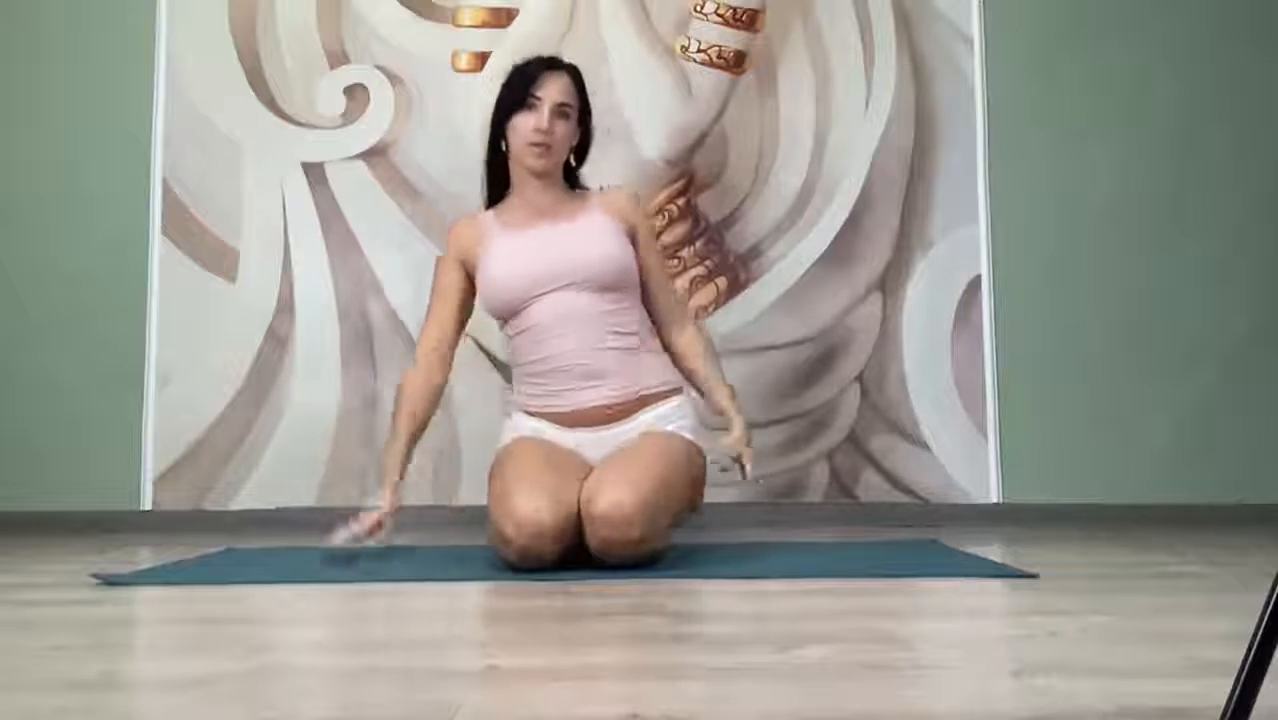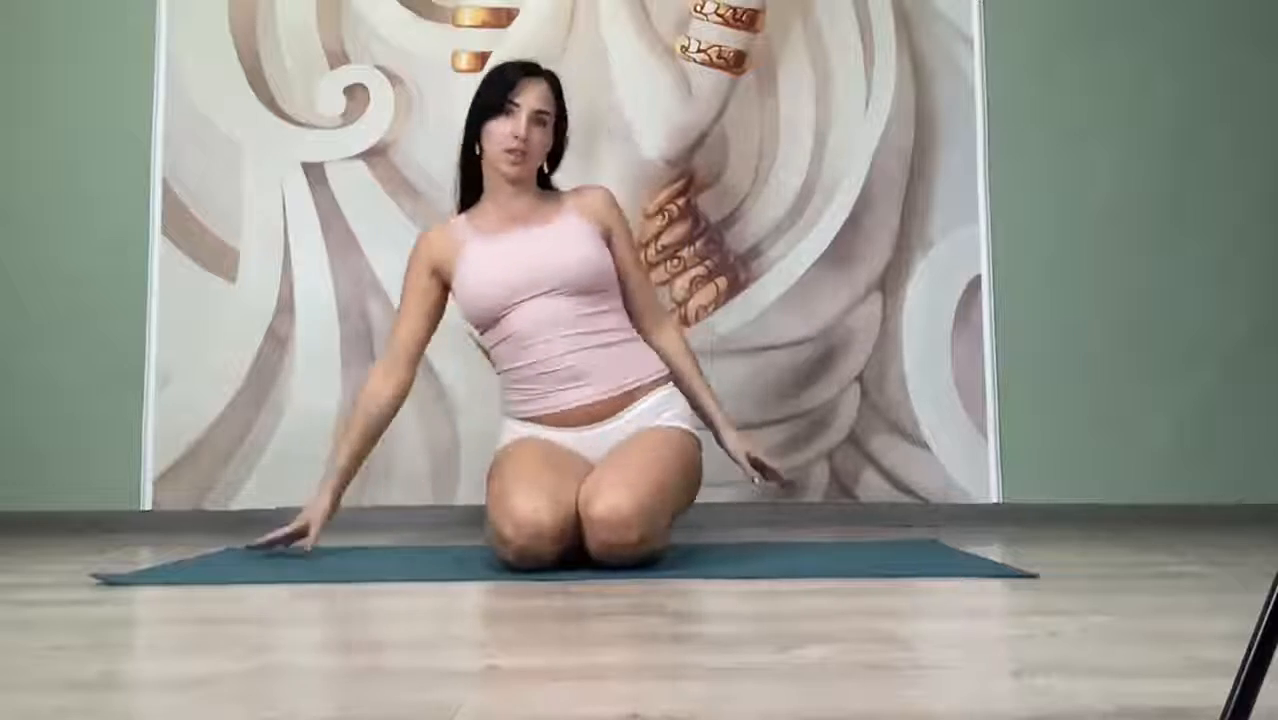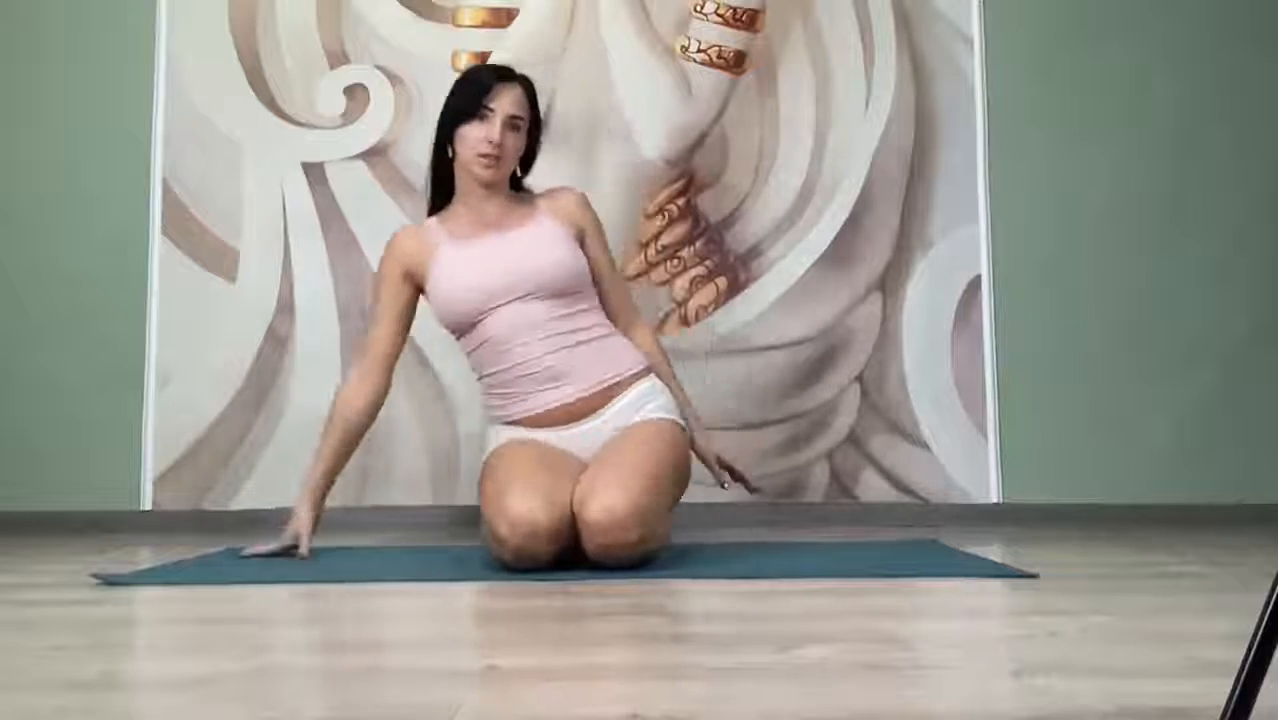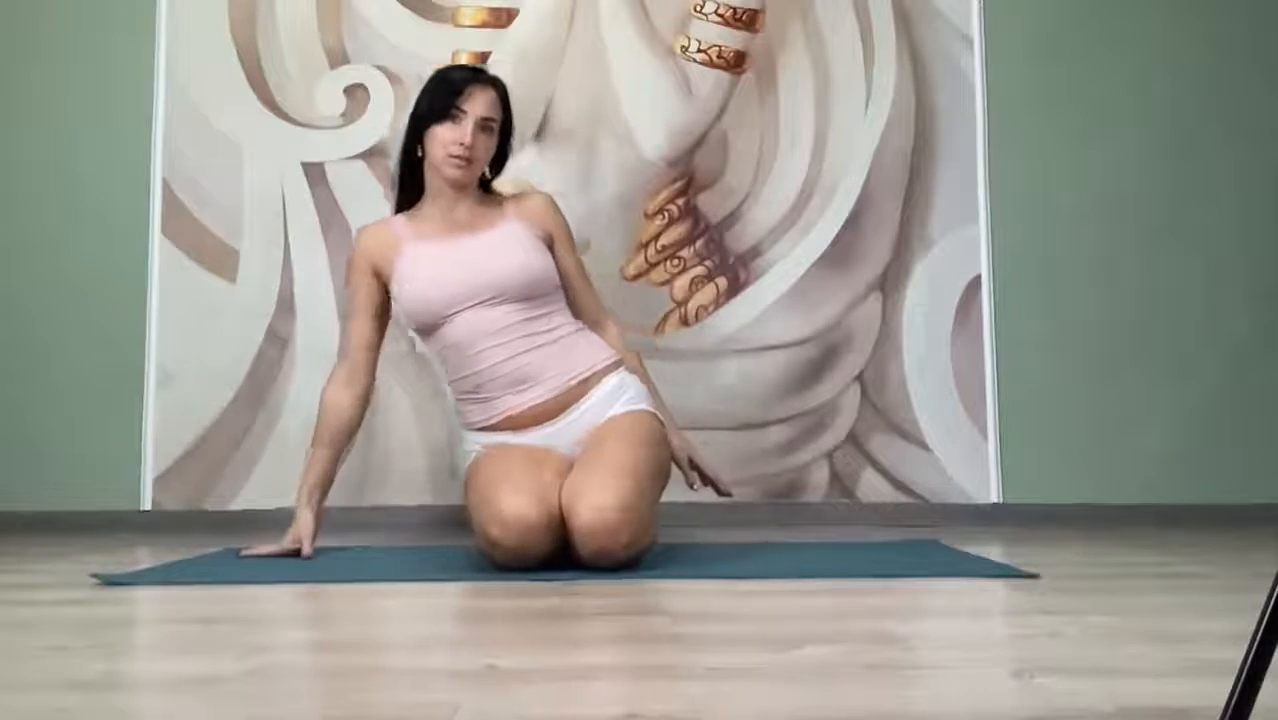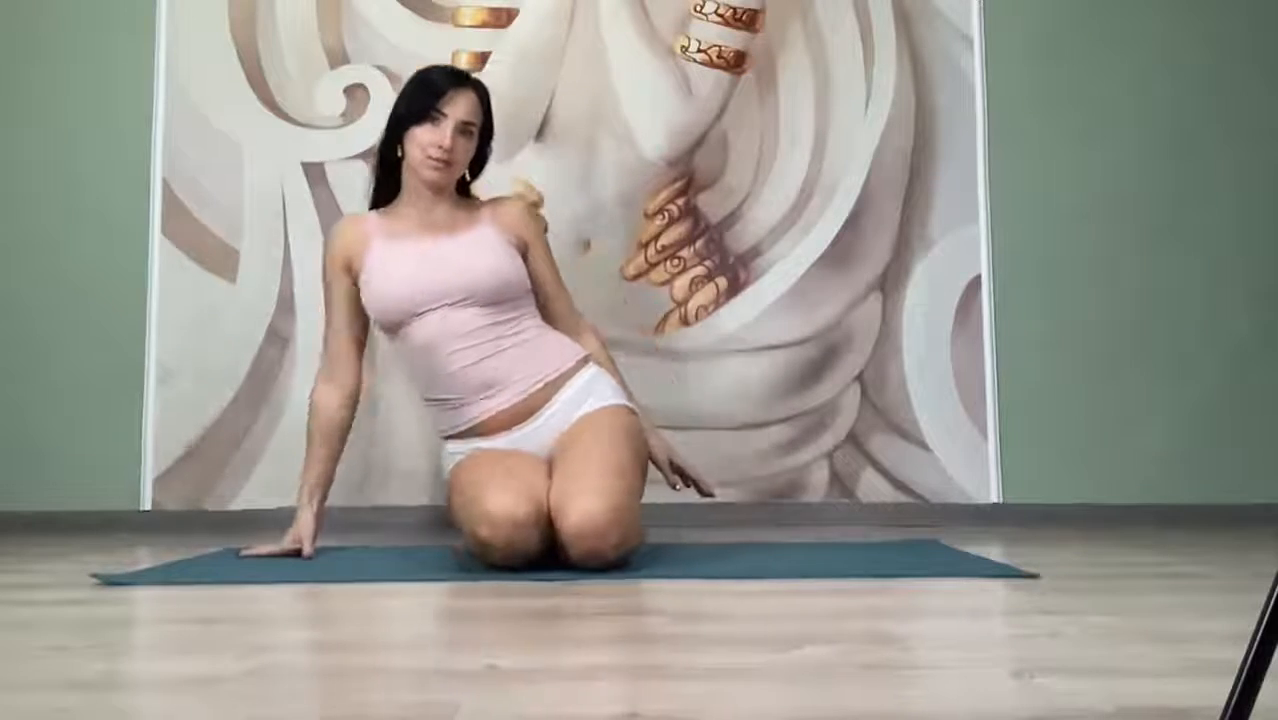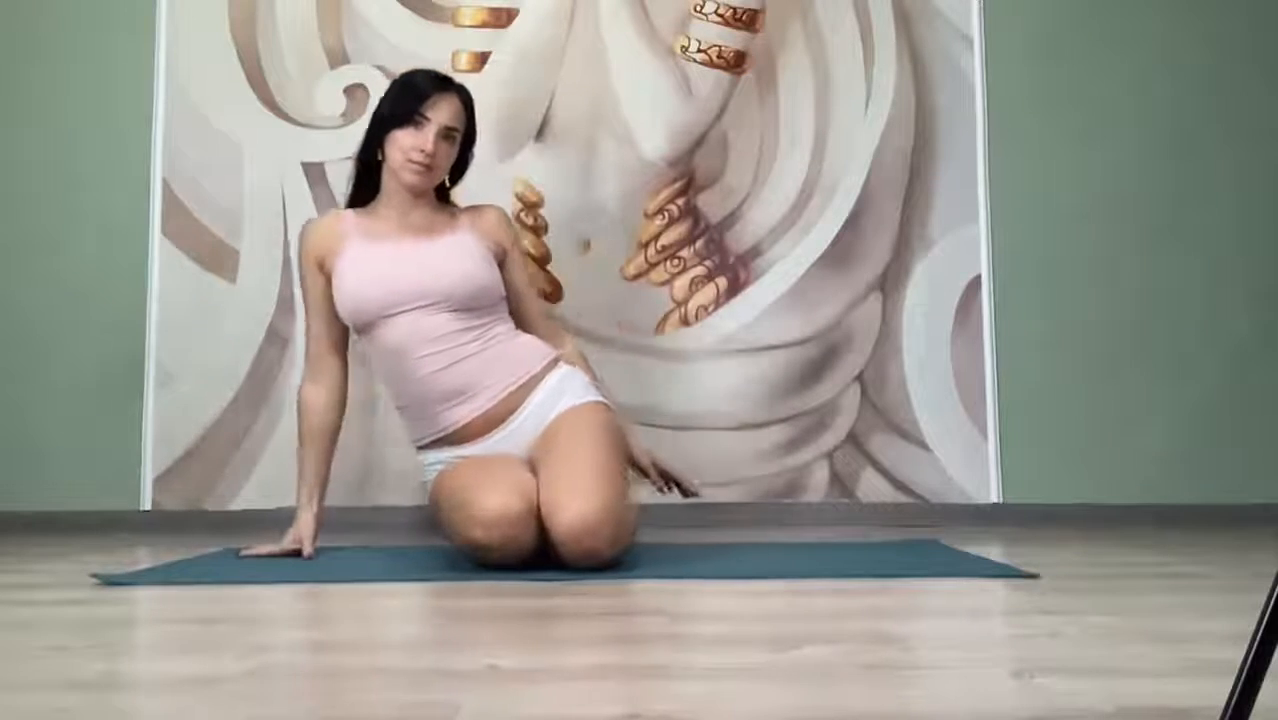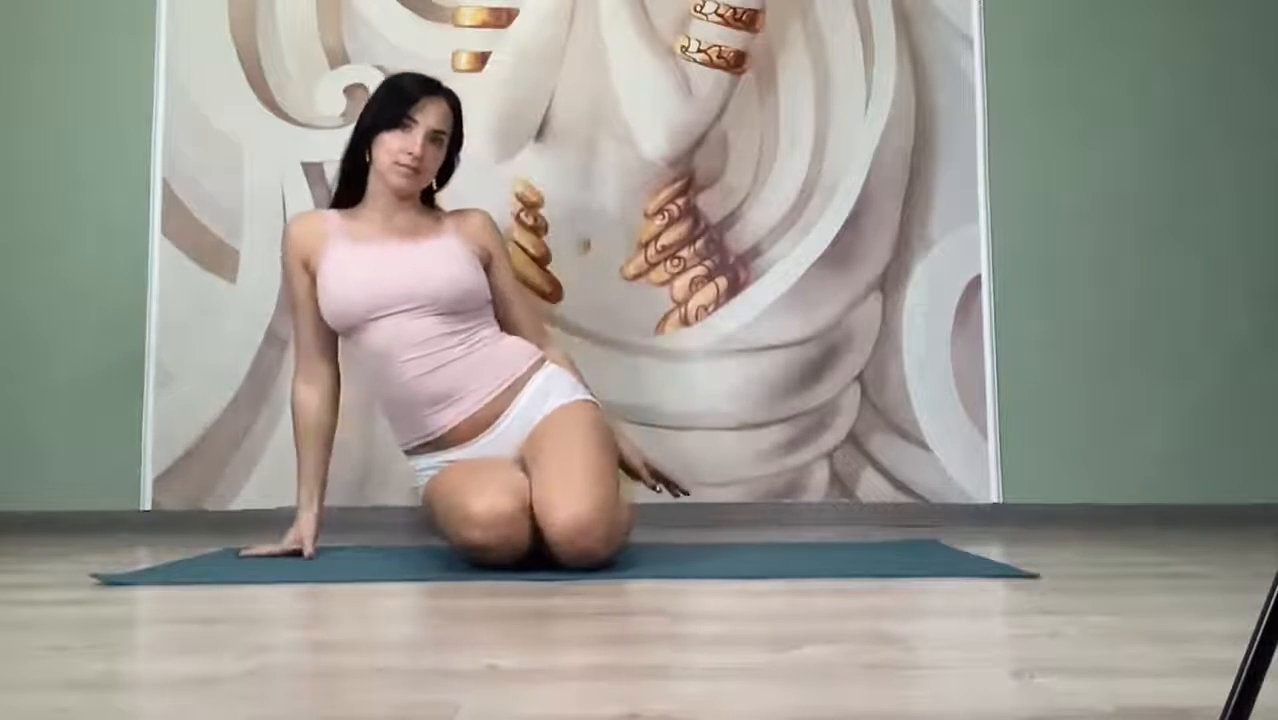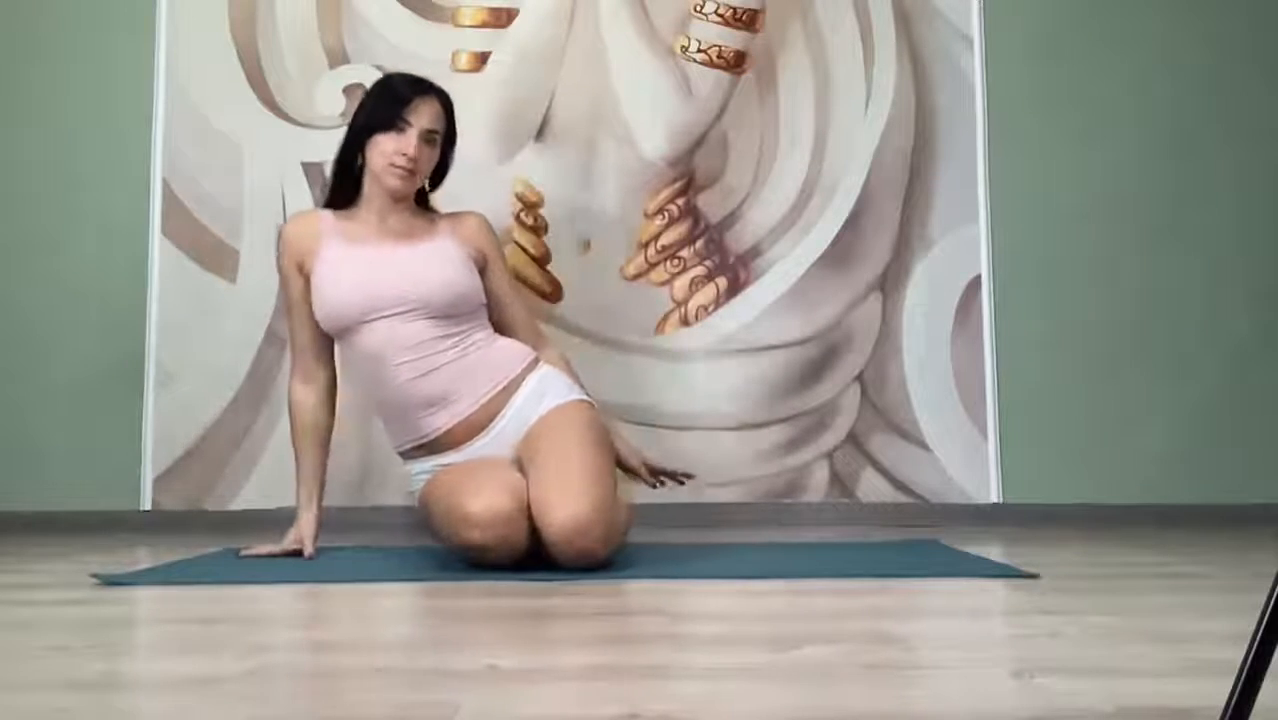
dt=0.2s
person 1, frame 1
left shoulder: (619, 209)
right shoulder: (469, 237)
left elbow: (677, 324)
right elbow: (431, 359)
left wrist: (733, 418)
right wrist: (390, 482)
left hip: (650, 421)
right hip: (544, 432)
left knee: (618, 526)
right knee: (531, 533)
left ankle: (663, 495)
right ankle: (571, 505)
person 1, frame 2
left shoulder: (593, 207)
right shoulder: (442, 245)
left elbow: (656, 324)
right elbow: (394, 368)
left wrist: (722, 425)
right wrist: (330, 490)
left hip: (645, 415)
right hip: (539, 434)
left knee: (617, 529)
right knee: (529, 535)
left ankle: (645, 495)
right ankle: (576, 502)
person 1, frame 3
left shoulder: (566, 209)
right shoulder: (414, 248)
left elbow: (630, 323)
right elbow: (368, 376)
left wrist: (695, 427)
right wrist: (310, 501)
left hip: (631, 410)
right hip: (527, 436)
left knee: (613, 531)
right knee: (525, 536)
left ankle: (631, 498)
right ankle: (574, 500)
person 1, frame 4
left shoulder: (534, 212)
right shoulder: (381, 244)
left elbow: (600, 323)
right elbow: (351, 379)
left wrist: (669, 426)
right wrist: (307, 505)
left hip: (605, 405)
right hip: (503, 441)
left knee: (604, 535)
right knee: (517, 534)
left ankle: (622, 499)
right ankle: (558, 503)
person 1, frame 5
left shoulder: (511, 217)
right shoulder: (354, 240)
left elbow: (575, 328)
right elbow: (338, 378)
left wrist: (647, 431)
right wrist: (308, 508)
left hip: (577, 403)
right hip: (479, 446)
left knee: (593, 536)
right knee: (505, 532)
left ankle: (610, 500)
right ankle: (548, 505)
person 1, frame 6
left shoulder: (487, 226)
right shoulder: (328, 237)
left elbow: (553, 336)
right elbow: (324, 377)
left wrist: (625, 437)
right wrist: (307, 509)
left hip: (552, 403)
right hip: (458, 453)
left knee: (586, 536)
right knee: (499, 530)
left ankle: (592, 501)
right ankle: (536, 501)
person 1, frame 7
left shoulder: (472, 229)
right shoulder: (310, 236)
right elbow: (314, 378)
left wrist: (616, 438)
right wrist: (308, 510)
left hip: (540, 404)
right hip: (448, 458)
left knee: (581, 537)
right knee: (494, 529)
left ankle: (608, 503)
right ankle: (536, 502)
person 1, frame 8
left shoulder: (468, 232)
right shoulder: (305, 237)
left elbow: (537, 344)
right elbow: (311, 379)
left wrist: (612, 438)
right wrist: (307, 511)
left hip: (535, 405)
right hip: (445, 462)
left knee: (579, 537)
right knee: (492, 528)
left ankle: (606, 503)
right ankle: (532, 507)
